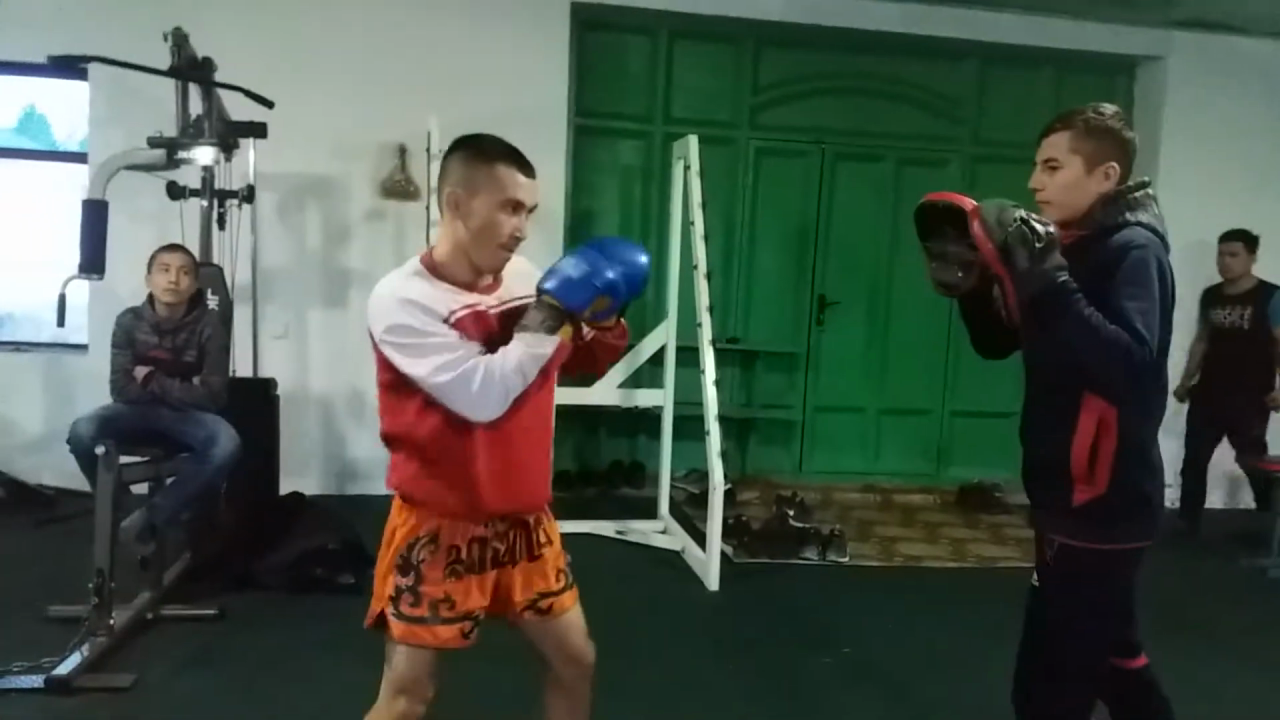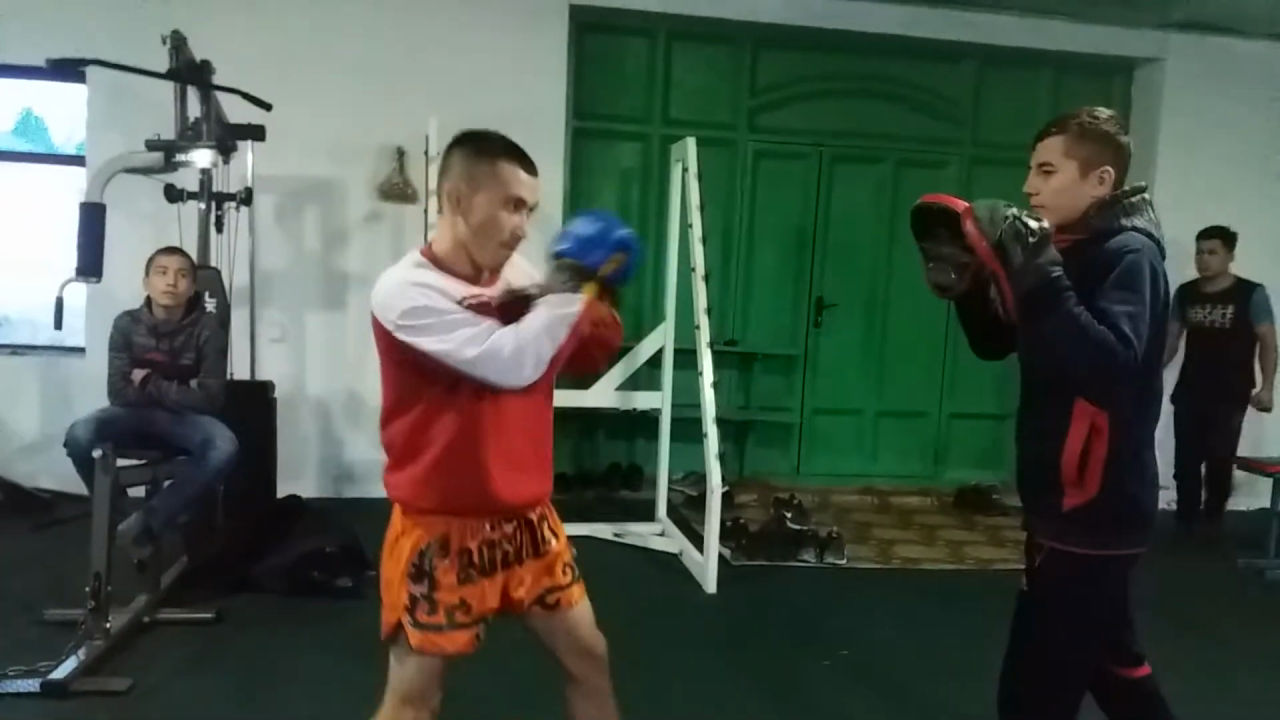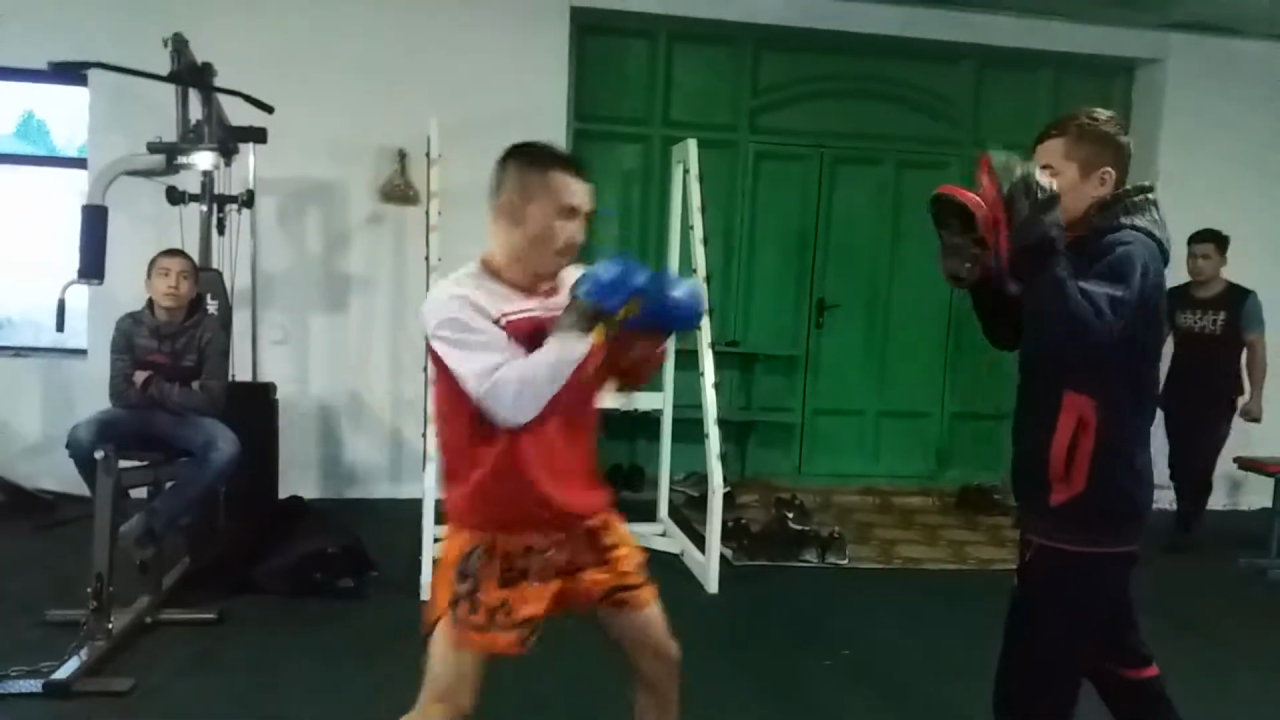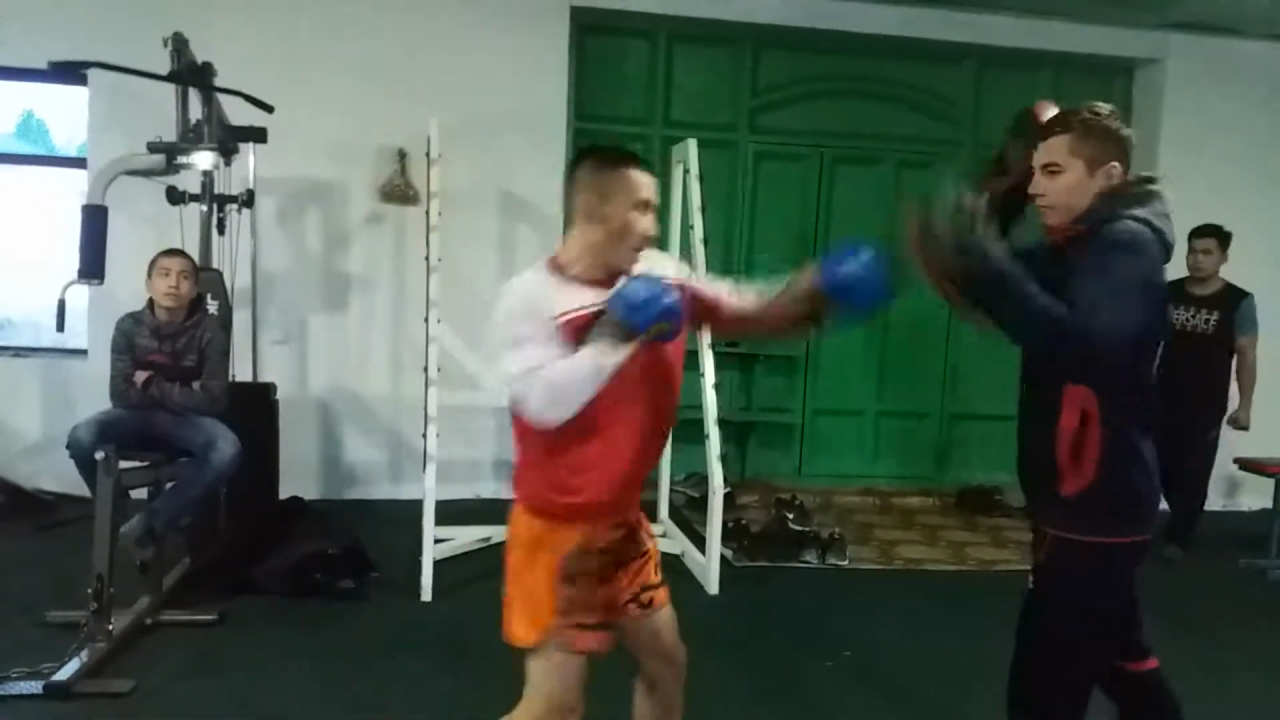
dt=0.2s
person 1, frame 1
left shoulder: (1132, 252)
right shoulder: (1078, 249)
left elbow: (1129, 368)
right elbow: (999, 342)
left wrist: (1048, 282)
right wrist: (971, 285)
left hip: (1102, 504)
right hip: (1076, 498)
right knee: (1111, 655)
person 1, frame 2
left shoulder: (1129, 256)
right shoulder: (1070, 252)
left elbow: (1113, 367)
right elbow: (996, 342)
left wrist: (1041, 280)
right wrist: (968, 285)
left hip: (1094, 507)
right hip: (1073, 503)
right knee: (1109, 659)
person 1, frame 3
left shoulder: (1128, 253)
right shoulder: (1082, 250)
left elbow: (1081, 336)
right elbow: (1011, 333)
left wrist: (1037, 242)
right wrist: (982, 274)
left hip: (1088, 505)
right hip: (1086, 500)
right knee: (1113, 657)
person 1, frame 4
left shoulder: (1127, 245)
right shoulder: (1074, 250)
left elbow: (1086, 345)
left wrist: (984, 264)
right wrist: (977, 259)
left hip: (1096, 500)
right hip: (1094, 495)
right knee: (1119, 654)
person 2, frame 1
left shoulder: (525, 278)
right shoulder: (402, 299)
left elbow: (593, 362)
right elbow: (483, 395)
left wrist: (604, 315)
right wrist: (549, 319)
left hip: (522, 520)
right hip: (439, 526)
left knee: (575, 661)
person 2, frame 2
left shoulder: (519, 275)
right shoulder: (405, 291)
left elbow: (590, 357)
right elbow: (515, 361)
left wrist: (595, 297)
right wrist: (571, 284)
left hip: (525, 516)
right hip: (442, 528)
left knee: (589, 656)
person 2, frame 3
left shoulder: (577, 284)
right shoulder: (455, 305)
left elbow: (627, 371)
right elbow: (513, 401)
left wrist: (645, 331)
right wrist: (582, 326)
left hip: (582, 522)
right hip: (496, 536)
left knee: (659, 657)
person 2, frame 4
left shoulder: (659, 276)
right shoulder: (528, 297)
left elbow: (750, 315)
right elbow: (547, 403)
left wrist: (819, 288)
right wrist: (618, 336)
left hip: (619, 519)
right hip: (558, 529)
left knee: (666, 662)
person 3, frame 1
right shoulder: (1209, 296)
right wrist: (1186, 380)
left hip: (1249, 396)
right hip: (1208, 391)
left knee: (1252, 459)
right knee: (1194, 458)
right ankle: (1188, 519)
person 3, frame 2
left shoulder: (1251, 294)
right shoulder: (1185, 293)
left elbow: (1267, 341)
right elbow: (1172, 338)
left wrist: (1267, 387)
left hip: (1230, 395)
right hip: (1189, 392)
left knee: (1218, 458)
right knee: (1186, 461)
left ankle: (1213, 519)
right ankle: (1186, 522)
person 3, frame 3
left shoulder: (1243, 300)
right shoulder: (1174, 298)
left elbow: (1256, 349)
left wrist: (1256, 397)
left hip: (1218, 402)
right hip: (1177, 397)
left knee: (1200, 468)
right knee: (1180, 467)
left ankle: (1183, 533)
right ankle: (1185, 526)
person 3, frame 4
left shoulder: (1238, 302)
right shoulder: (1169, 293)
left elbow: (1246, 355)
left wrist: (1244, 405)
left hip: (1206, 405)
right hip: (1165, 399)
left knee: (1193, 474)
right knee: (1162, 469)
left ankle: (1178, 538)
right ankle: (1178, 523)
person 4, frame 1
left shoulder: (209, 326)
right shoulder: (129, 321)
left elbow: (212, 396)
right elbow: (122, 390)
left wrist: (153, 381)
right wrist: (182, 389)
left hip: (189, 417)
right hip: (140, 412)
left knee: (227, 444)
right knee: (81, 432)
left ankle: (149, 519)
person 4, frame 2
left shoulder: (207, 329)
right shoulder: (126, 324)
left elbow: (209, 399)
right elbow: (119, 393)
left wrist: (151, 384)
right wrist: (179, 392)
left hip: (186, 420)
right hip: (137, 416)
left knee: (224, 447)
right knee: (78, 436)
left ankle: (146, 522)
person 4, frame 3
left shoulder: (209, 331)
right shoulder: (129, 326)
left elbow: (211, 401)
right elbow: (121, 395)
left wrist: (153, 386)
right wrist: (181, 393)
left hip: (187, 422)
right hip: (139, 417)
left knee: (227, 449)
right knee: (80, 437)
left ankle: (147, 524)
person 4, frame 4
left shoulder: (209, 331)
right shoulder: (129, 326)
left elbow: (212, 401)
right elbow: (121, 395)
left wrist: (153, 386)
right wrist: (181, 394)
left hip: (188, 421)
right hip: (139, 417)
left knee: (227, 450)
right knee: (81, 438)
left ankle: (148, 525)
right ankle: (120, 515)
